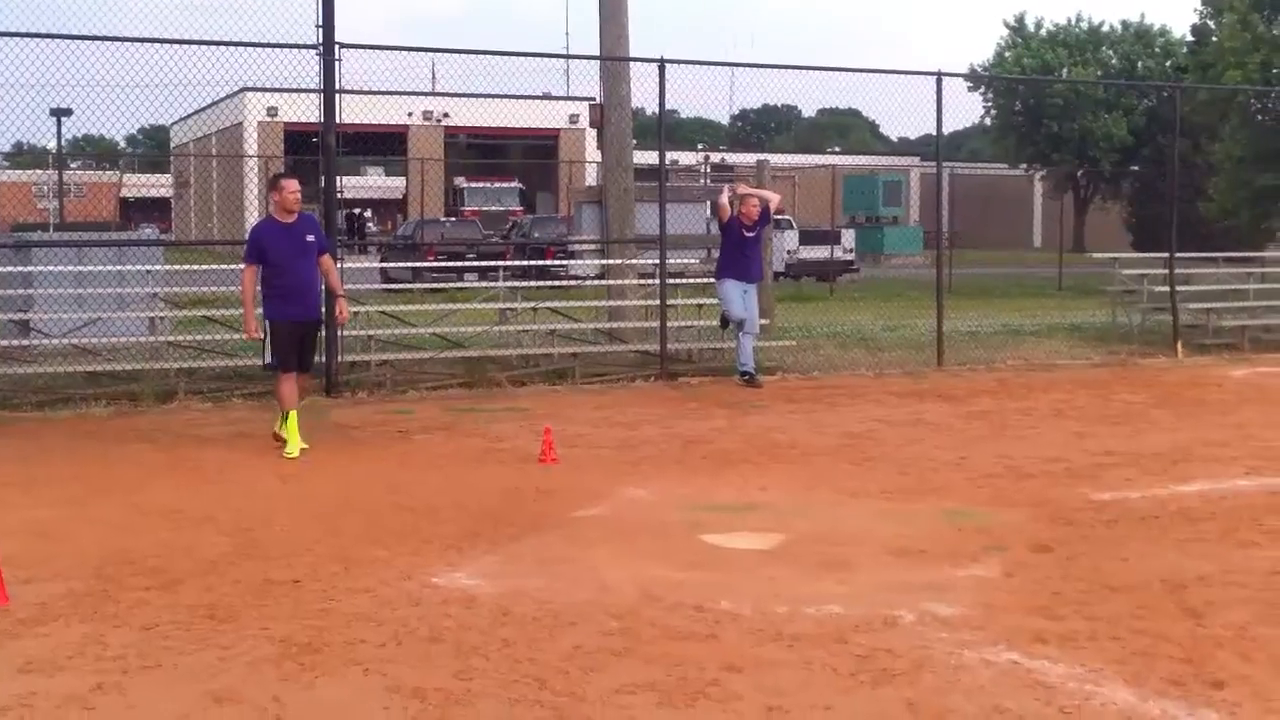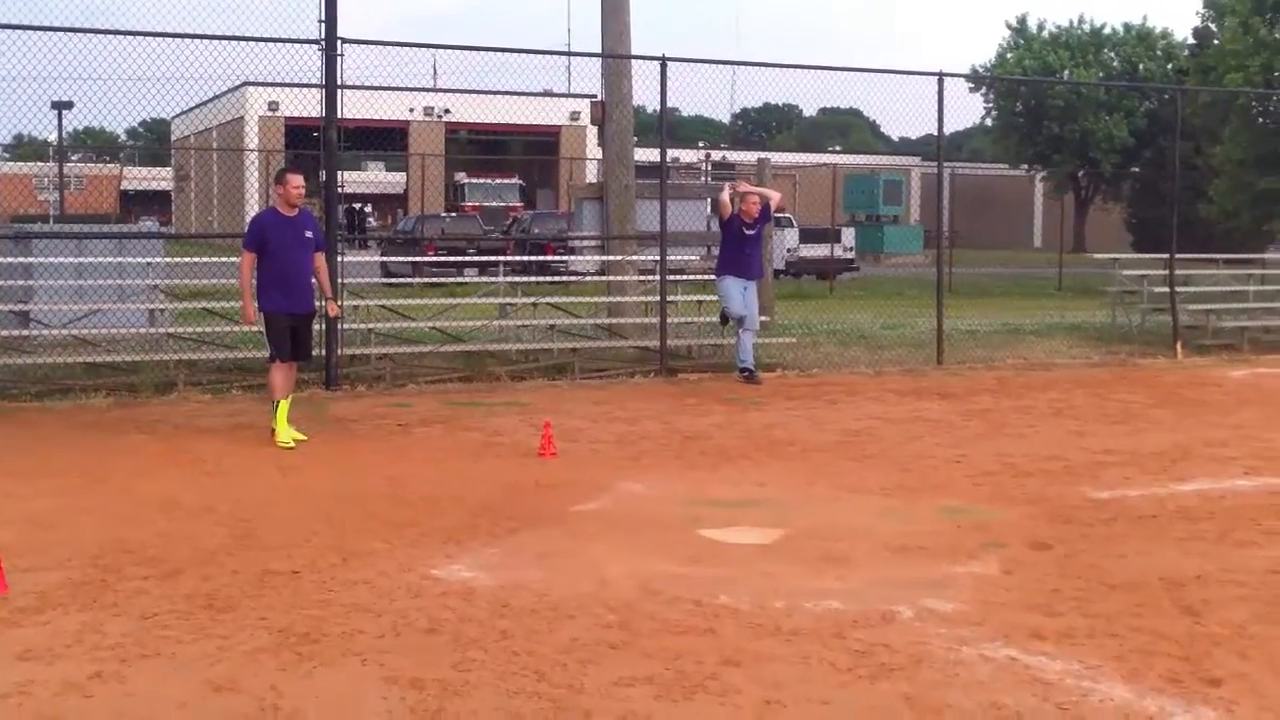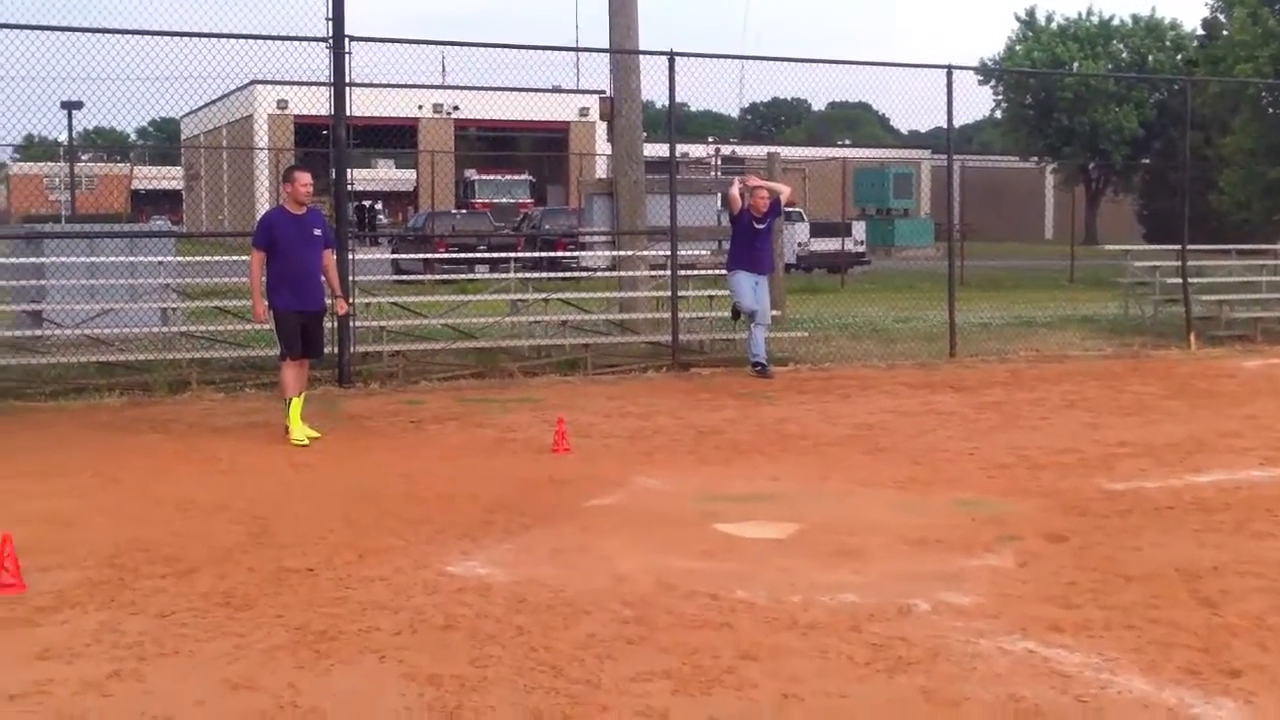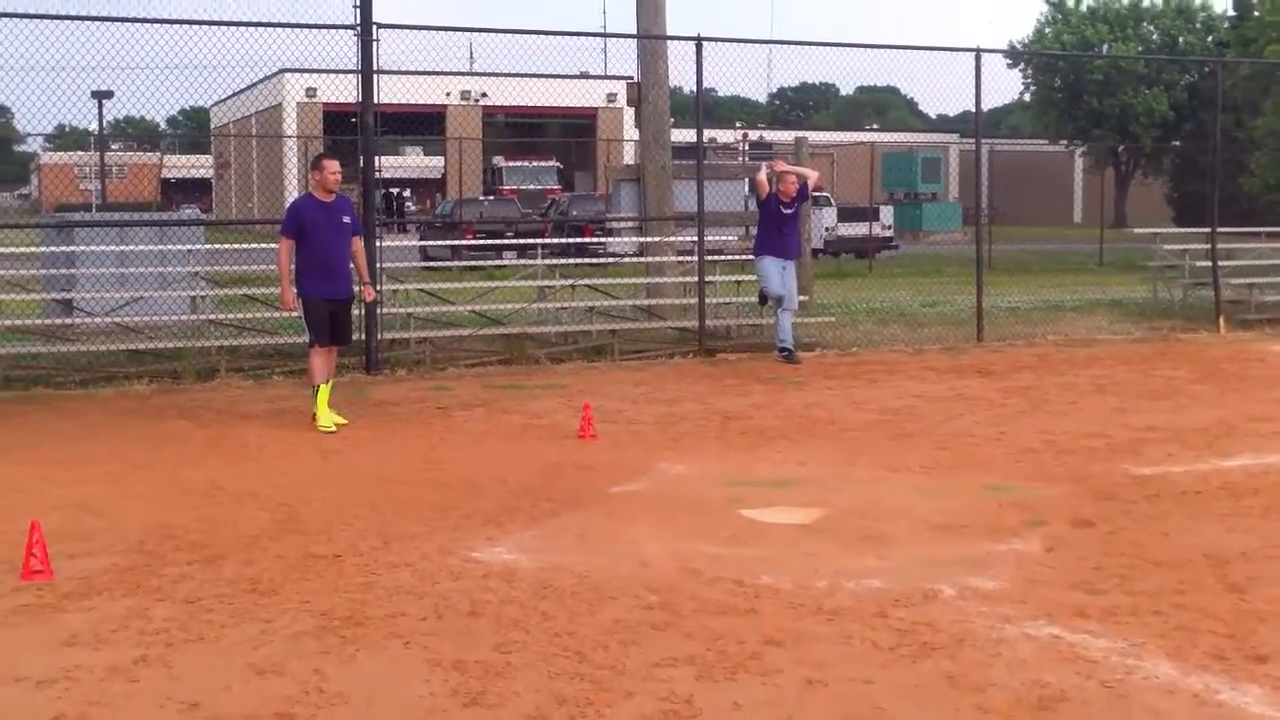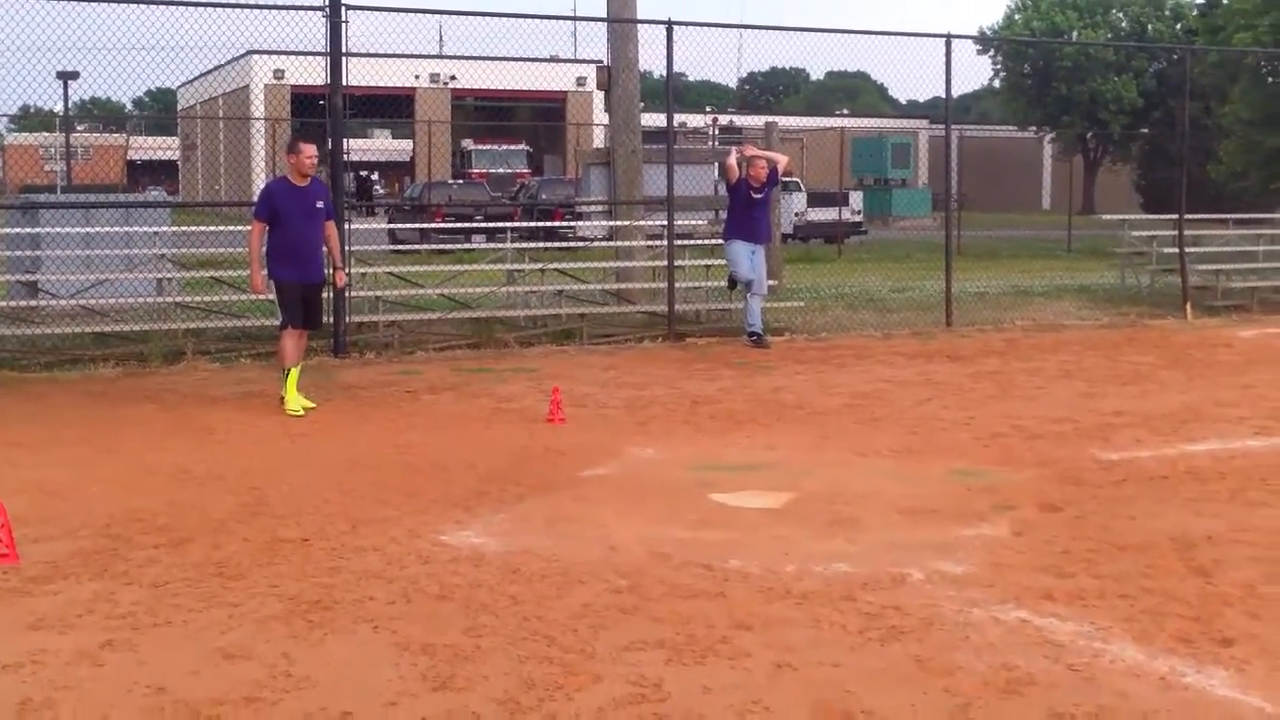
dt=1s
person 1, frame 1
left shoulder: (311, 224)
right shoulder: (262, 231)
left elbow: (326, 263)
right elbow: (250, 274)
left wrist: (340, 295)
right wrist: (249, 315)
left hip: (311, 314)
right hip: (279, 316)
left knee: (301, 372)
right knee: (286, 372)
left ankle: (282, 426)
right ankle: (292, 434)
person 1, frame 2
left shoulder: (310, 221)
right shoulder: (262, 221)
left elbow: (319, 262)
right elbow: (247, 262)
left wrist: (329, 297)
right wrist: (247, 301)
left hip: (304, 306)
right hip: (275, 307)
left knee: (293, 362)
right knee: (279, 361)
left ankle: (281, 420)
right ankle: (279, 425)
person 1, frame 3
left shoulder: (318, 219)
right shoulder: (271, 219)
left elbow: (327, 260)
right elbow: (257, 261)
left wrist: (338, 295)
right wrist: (257, 300)
left hip: (314, 304)
right hip: (285, 305)
left knee: (305, 360)
right knee: (291, 359)
left ankle: (297, 418)
right ankle: (292, 422)
person 1, frame 4
left shoulder: (347, 206)
right shoulder: (300, 207)
left elbow: (356, 246)
right elbow: (285, 249)
left wrist: (366, 281)
right wrist: (286, 287)
left hip: (343, 292)
right hip: (313, 292)
left knee: (333, 347)
right knee: (319, 346)
left ankle: (325, 405)
right ankle: (320, 408)
person 1, frame 5
left shoulder: (322, 190)
right shoulder: (274, 190)
left elbow: (330, 230)
right elbow: (257, 230)
left wrist: (338, 266)
right wrist: (256, 270)
left hip: (314, 274)
right hip: (284, 273)
left knee: (304, 330)
right knee: (291, 328)
left ankle: (291, 390)
right ankle: (289, 392)
person 2, frame 1
left shoulder: (759, 223)
right shoulder: (731, 223)
left elbow: (775, 198)
right elbow: (722, 203)
left wrist: (749, 190)
right wrist: (726, 192)
left hip: (751, 283)
right hip: (729, 280)
left knee: (750, 328)
right knee: (738, 315)
left ankle: (746, 372)
right ankle: (728, 315)
person 2, frame 2
left shoulder: (760, 220)
right shoulder: (732, 221)
left elbow: (776, 196)
right elbow: (723, 200)
left wrist: (750, 188)
right wrist: (727, 189)
left hip: (750, 280)
right hip: (729, 276)
left knee: (750, 325)
right knee: (737, 312)
left ankle: (745, 368)
right ankle: (727, 312)
person 2, frame 3
left shoulder: (770, 214)
right shoulder: (742, 215)
left elbow: (786, 191)
right elbow: (733, 194)
left wrist: (760, 183)
right wrist: (737, 183)
left hip: (762, 274)
right hip: (739, 271)
left knee: (761, 319)
right knee: (749, 306)
left ankle: (758, 362)
right ankle: (738, 306)
person 2, frame 4
left shoulder: (797, 198)
right shoulder: (769, 200)
left elbow: (814, 175)
right elbow: (760, 180)
left wrist: (787, 168)
right wrist: (764, 168)
left hip: (789, 259)
right hip: (767, 256)
left knee: (788, 305)
right knee: (776, 291)
left ankle: (785, 348)
right ankle: (766, 292)
person 2, frame 5
left shoulder: (768, 184)
right shoulder: (739, 185)
left elbow: (784, 160)
right elbow: (730, 164)
left wrist: (757, 152)
right wrist: (734, 153)
left hip: (758, 244)
right hip: (736, 241)
left knee: (758, 289)
right knee: (745, 276)
left ankle: (754, 332)
right ankle: (735, 276)
